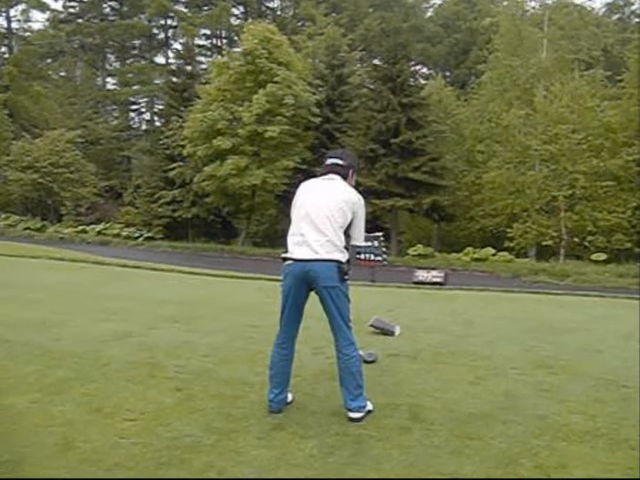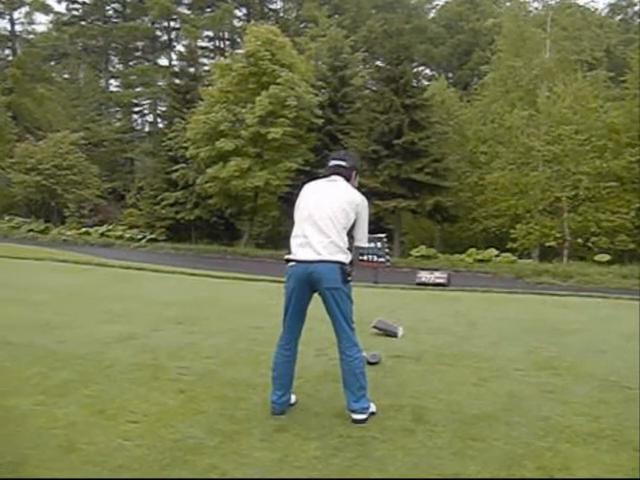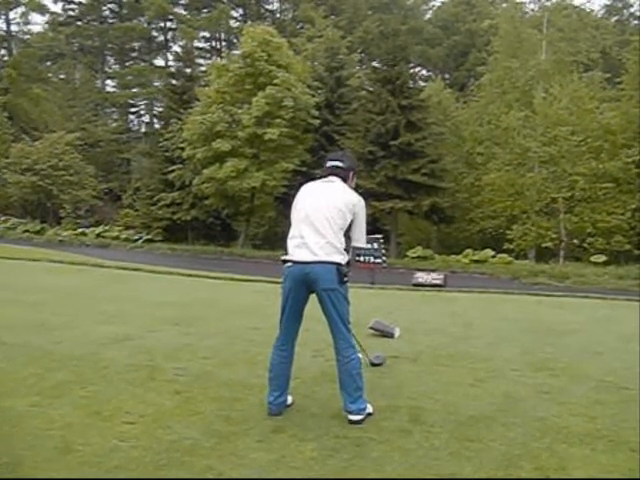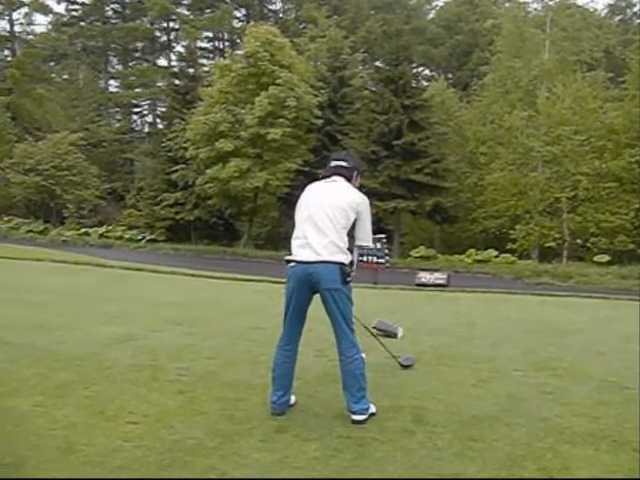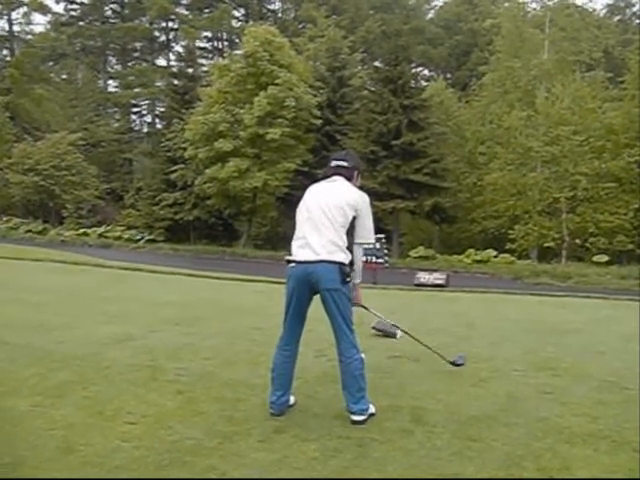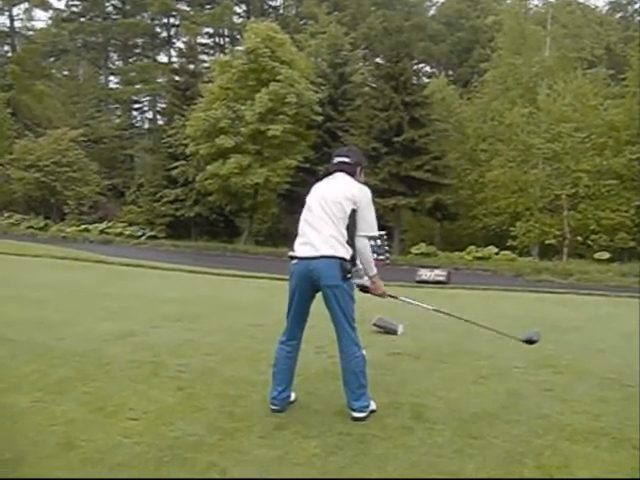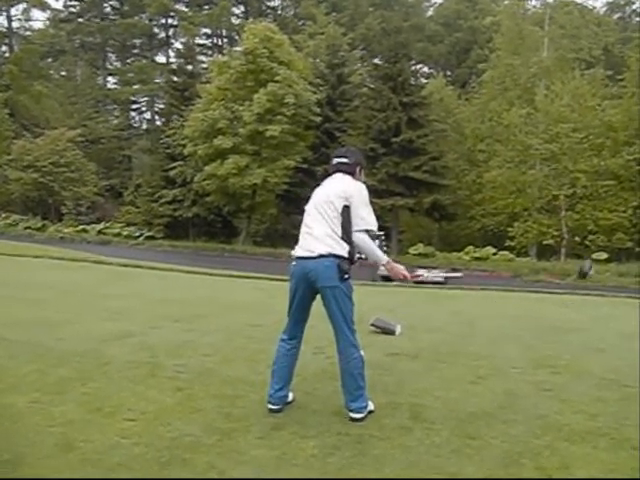
dt=0.7s
person 1, frame 1
left shoulder: (304, 187)
right shoulder: (353, 196)
right elbow: (356, 244)
left hip: (295, 263)
right hip: (328, 266)
left knee: (285, 335)
right knee: (343, 337)
left ankle: (276, 399)
right ankle: (356, 405)
person 1, frame 2
left shoulder: (308, 188)
right shoulder: (357, 198)
right elbow: (359, 245)
left hip: (298, 265)
right hip: (331, 267)
left knee: (288, 336)
right knee: (347, 339)
left ankle: (280, 400)
right ankle: (359, 406)
person 1, frame 3
left shoulder: (305, 189)
right shoulder: (353, 198)
right elbow: (356, 245)
left hip: (295, 266)
right hip: (328, 268)
left knee: (285, 337)
right knee: (343, 340)
left ankle: (276, 401)
right ankle: (355, 407)
person 1, frame 4
left shoulder: (309, 190)
right shoulder: (358, 198)
right elbow: (358, 245)
right wrist: (347, 277)
left hip: (299, 266)
right hip: (332, 268)
left knee: (289, 337)
right knee: (346, 340)
left ankle: (279, 400)
right ankle: (359, 407)
person 1, frame 5
left shoulder: (311, 190)
right shoulder: (358, 196)
right elbow: (357, 246)
right wrist: (355, 284)
left hip: (299, 266)
right hip: (331, 268)
left knee: (289, 337)
right knee: (346, 340)
left ankle: (278, 401)
right ankle: (358, 408)
person 1, frame 6
left shoulder: (317, 187)
right shoulder: (359, 191)
right elbow: (360, 240)
left wrist: (357, 267)
right wrist: (373, 276)
left hip: (301, 262)
right hip: (332, 265)
left knee: (291, 333)
right knee: (348, 337)
left ankle: (279, 397)
right ankle: (360, 404)
person 1, frame 7
left shoulder: (321, 189)
right shoulder: (355, 188)
right elbow: (358, 236)
left wrist: (377, 262)
right wrist: (387, 264)
left hip: (301, 263)
right hip: (330, 265)
left knee: (291, 334)
right knee: (346, 338)
left ankle: (276, 397)
right ankle: (357, 405)
